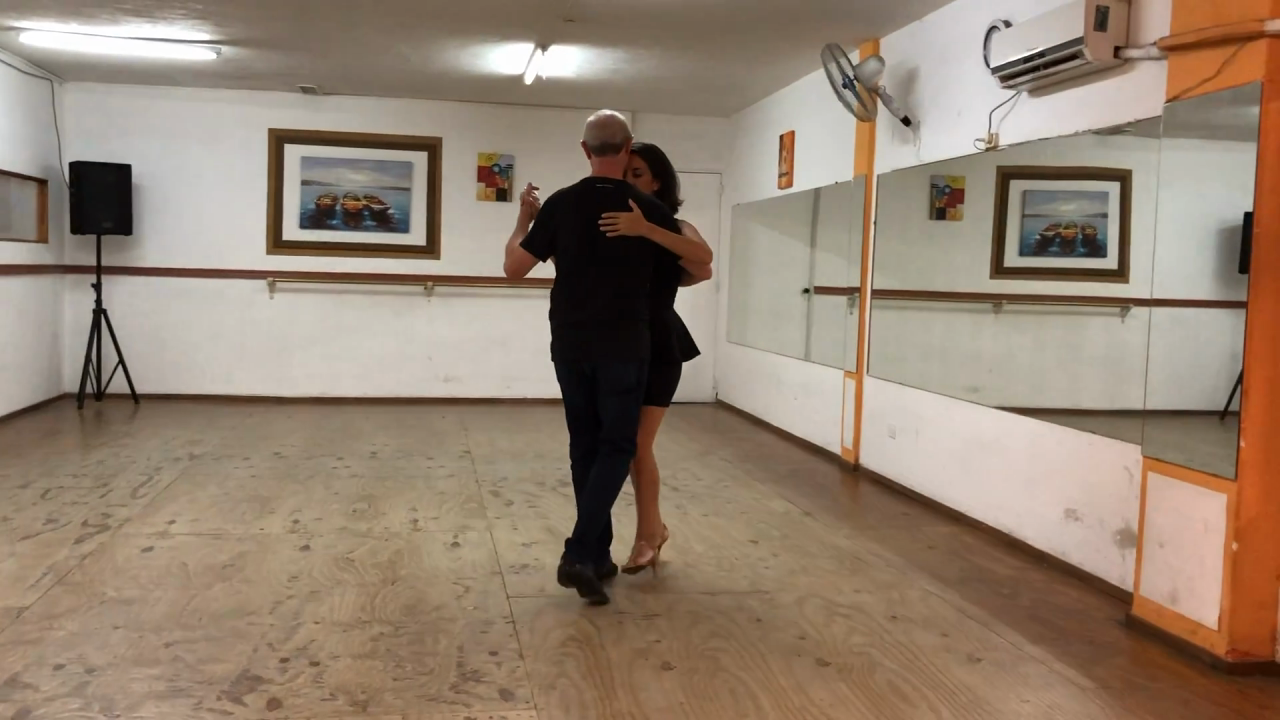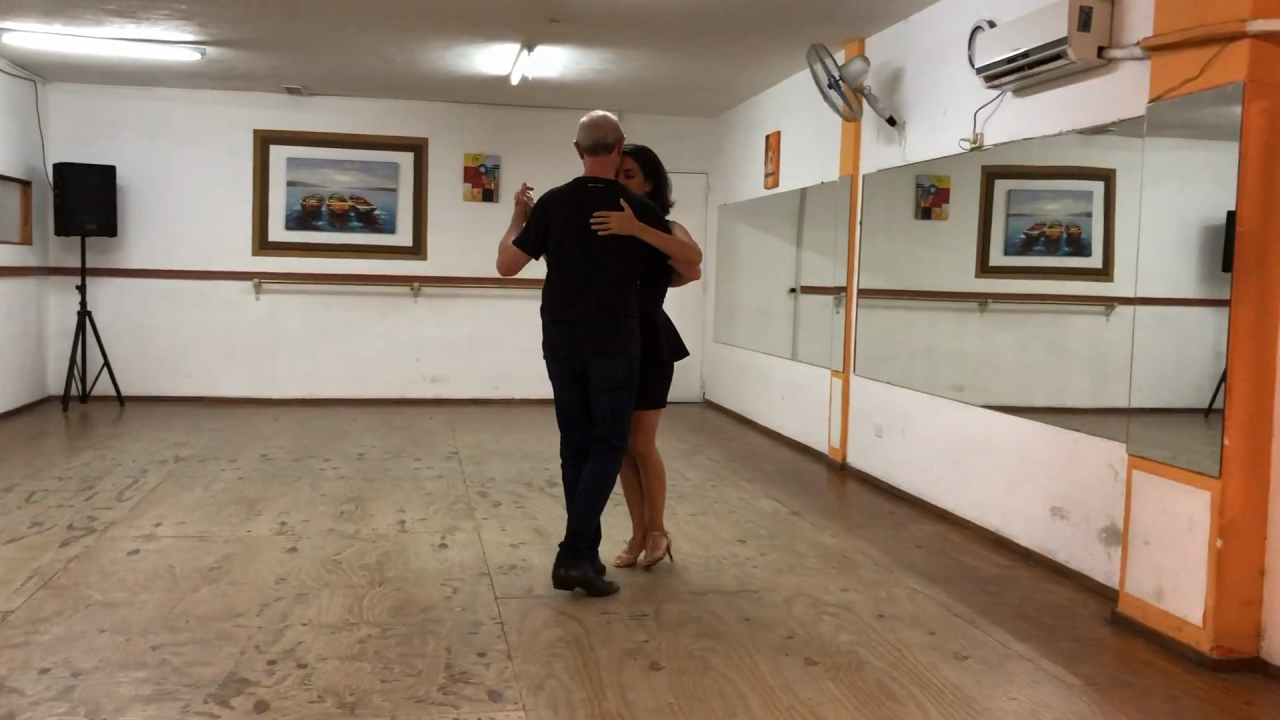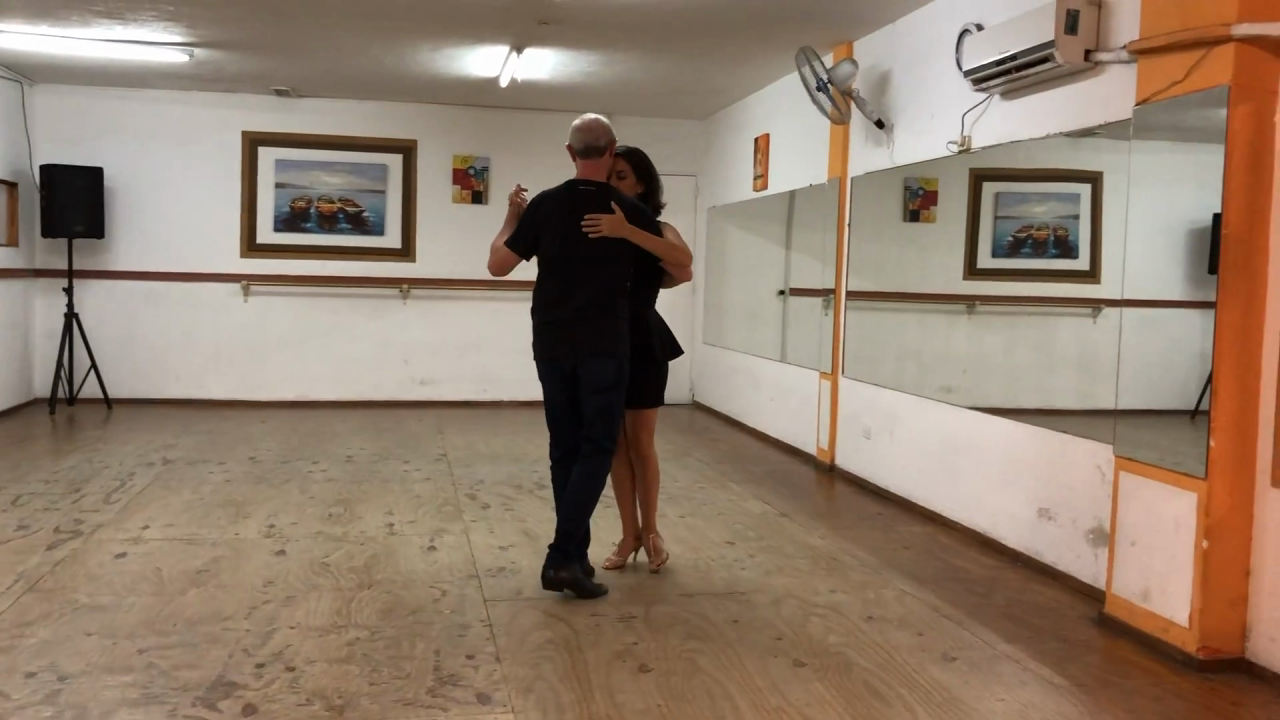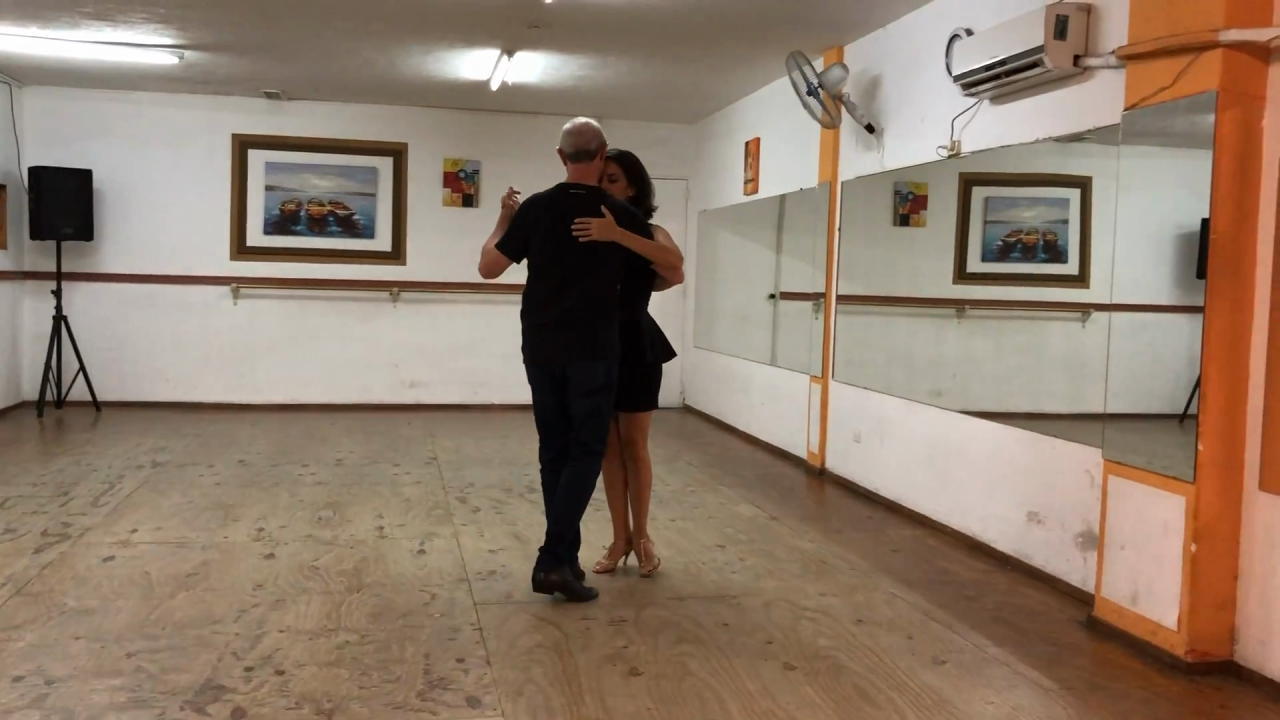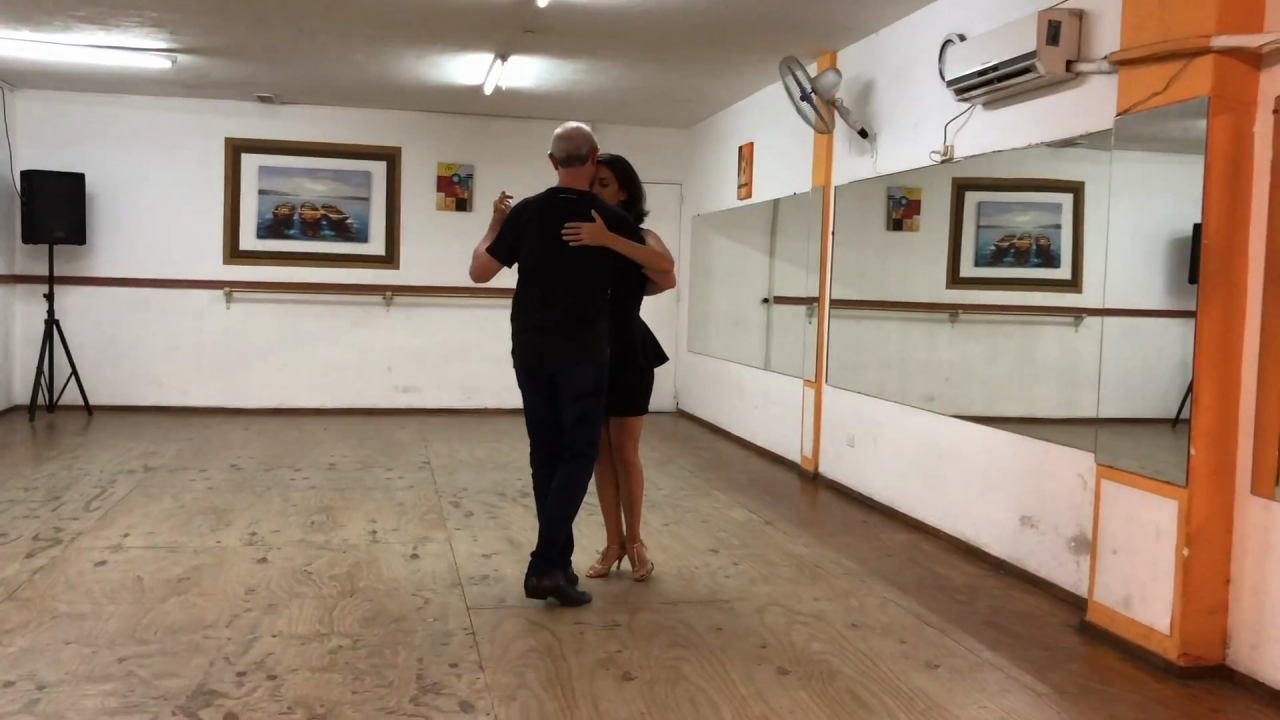
dt=0.2s
person 1, frame 1
left shoulder: (561, 204)
right shoulder: (648, 210)
left elbow: (514, 267)
left wrist: (524, 219)
right wrist: (658, 279)
left hip: (570, 348)
right hip: (623, 349)
left knee: (585, 449)
right knee: (615, 450)
left ankle: (596, 553)
right ankle: (580, 552)
person 1, frame 2
left shoulder: (553, 203)
right shoulder: (639, 209)
left elbow: (506, 265)
left wrist: (519, 217)
left hip: (562, 345)
right hip: (613, 347)
left knee: (575, 447)
right knee: (606, 447)
left ankle: (584, 553)
right ankle: (574, 555)
person 1, frame 3
left shoulder: (545, 205)
right shoulder: (630, 212)
left elbow: (498, 265)
left wrist: (512, 217)
left hip: (552, 347)
right hip: (604, 349)
left knee: (565, 449)
right knee: (595, 449)
left ankle: (573, 555)
right ankle: (563, 556)
person 1, frame 4
left shoulder: (536, 209)
right shoulder: (621, 215)
left elbow: (488, 268)
left wrist: (505, 220)
left hip: (541, 350)
right hip: (593, 352)
left knee: (554, 452)
right knee: (585, 452)
left ankle: (564, 558)
right ankle: (554, 559)
person 1, frame 5
left shoulder: (526, 213)
right shoulder: (612, 220)
left elbow: (480, 271)
left wrist: (496, 224)
left hip: (531, 354)
right hip: (583, 357)
left knee: (545, 457)
right knee: (577, 456)
left ankle: (557, 561)
right ankle: (546, 564)
person 2, frame 1
left shoulder: (674, 229)
right shoulder: (610, 227)
left elbow: (704, 260)
left wrist: (646, 229)
left hip: (659, 345)
left knee: (639, 443)
left ankle: (646, 539)
right ankle: (656, 528)
person 2, frame 2
left shoulder: (664, 230)
right shoulder: (601, 227)
left elbow: (693, 261)
left wrist: (637, 229)
left hip: (649, 345)
left knee: (641, 444)
right knee: (621, 443)
left ankle: (657, 529)
right ankle: (639, 532)
person 2, frame 3
left shoulder: (656, 231)
right shoulder: (594, 228)
left elbow: (683, 262)
left wrist: (627, 231)
left hip: (643, 346)
left knee: (641, 444)
right knee: (615, 444)
left ankle: (650, 531)
right ankle: (629, 535)
person 2, frame 4
left shoulder: (647, 234)
right shoulder: (584, 230)
left elbow: (675, 265)
left wrist: (617, 235)
left hip: (636, 349)
left knee: (634, 446)
right knee: (608, 447)
left ankle: (642, 536)
right ankle: (620, 538)
person 2, frame 5
left shoulder: (639, 238)
right shoulder: (576, 237)
left elbow: (666, 269)
left wrist: (609, 239)
left hip: (628, 354)
left knee: (625, 452)
right knee: (600, 452)
left ankle: (634, 540)
right ankle: (613, 542)
